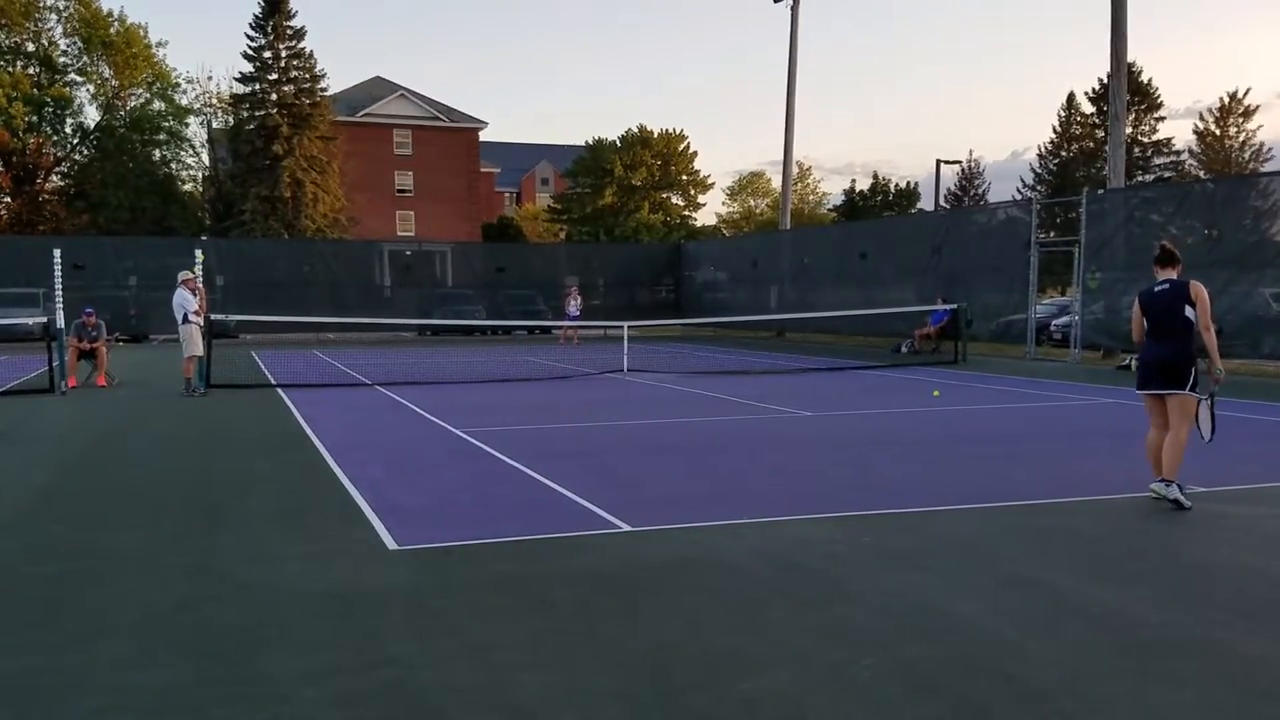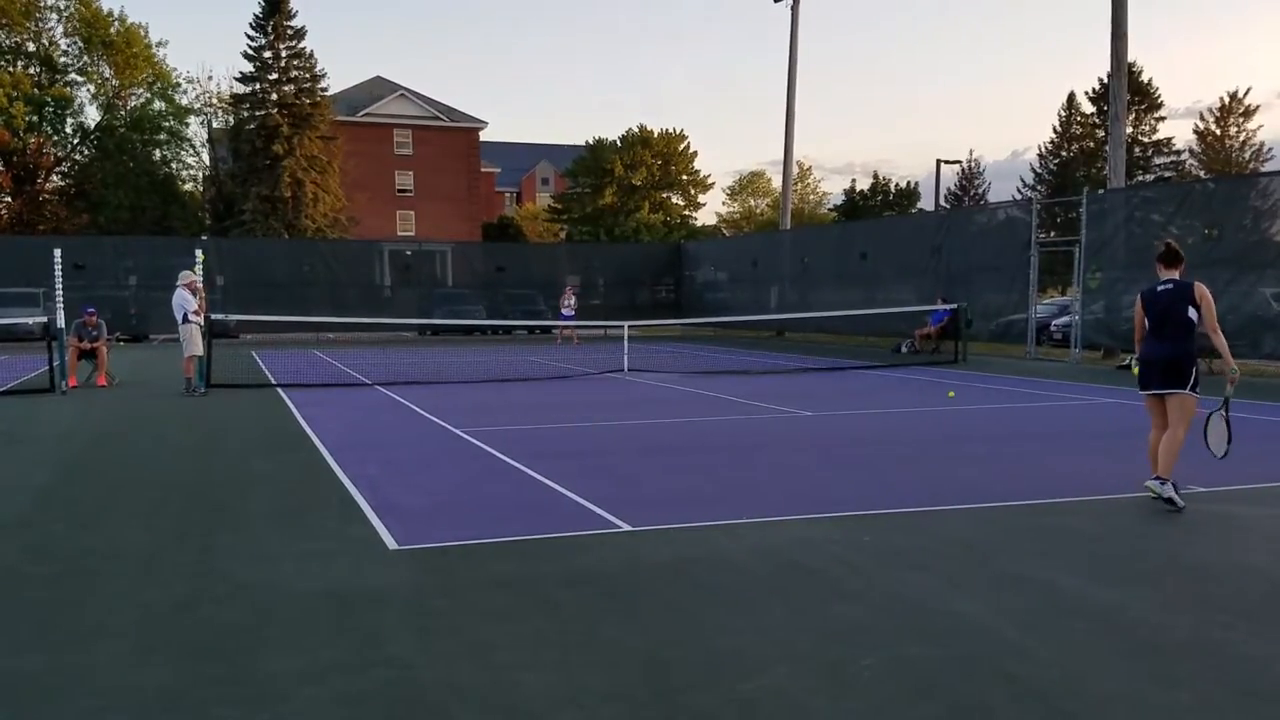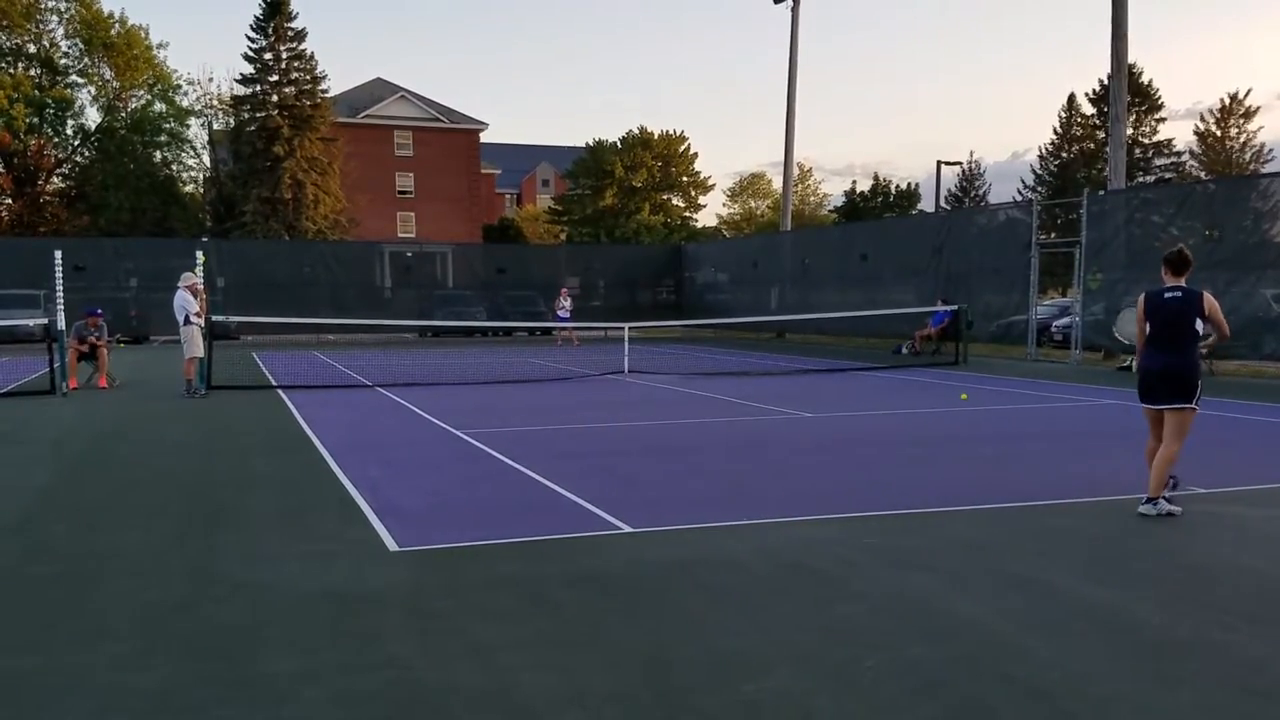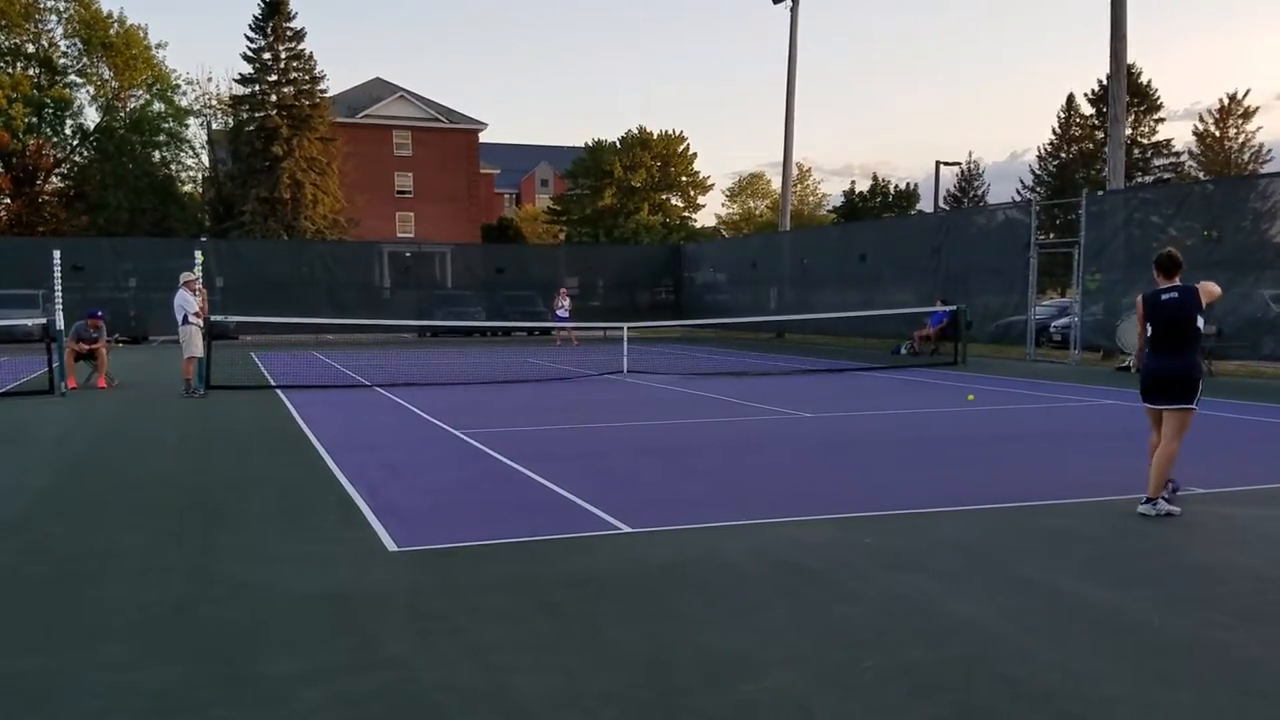
dt=0.5s
person 1, frame 1
left shoulder: (1142, 297)
right shoulder: (1194, 288)
right elbow: (1206, 328)
right wrist: (1216, 364)
left hip: (1149, 362)
right hip: (1179, 363)
left knee: (1157, 426)
right knee: (1179, 427)
left ankle: (1159, 481)
right ankle: (1168, 482)
person 1, frame 2
left shoulder: (1144, 296)
right shoulder: (1197, 290)
right elbow: (1213, 330)
left wrist: (1142, 363)
right wrist: (1230, 363)
left hip: (1151, 362)
right hip: (1180, 363)
left knee: (1158, 427)
right knee: (1177, 428)
left ankle: (1159, 480)
right ankle: (1161, 479)
person 1, frame 3
left shoulder: (1146, 299)
right shoulder: (1203, 299)
right elbow: (1224, 332)
left wrist: (1140, 361)
right wrist: (1209, 341)
left hip: (1151, 373)
right hip: (1183, 374)
left knee: (1156, 437)
right knee: (1173, 442)
left ankle: (1159, 482)
right ankle: (1153, 499)
person 1, frame 4
left shoulder: (1144, 301)
right shoulder: (1199, 292)
right elbow: (1217, 291)
left wrist: (1139, 356)
left hip: (1153, 373)
right hip: (1185, 374)
left knee: (1158, 434)
right knee: (1171, 440)
left ankle: (1161, 484)
right ankle: (1152, 499)
